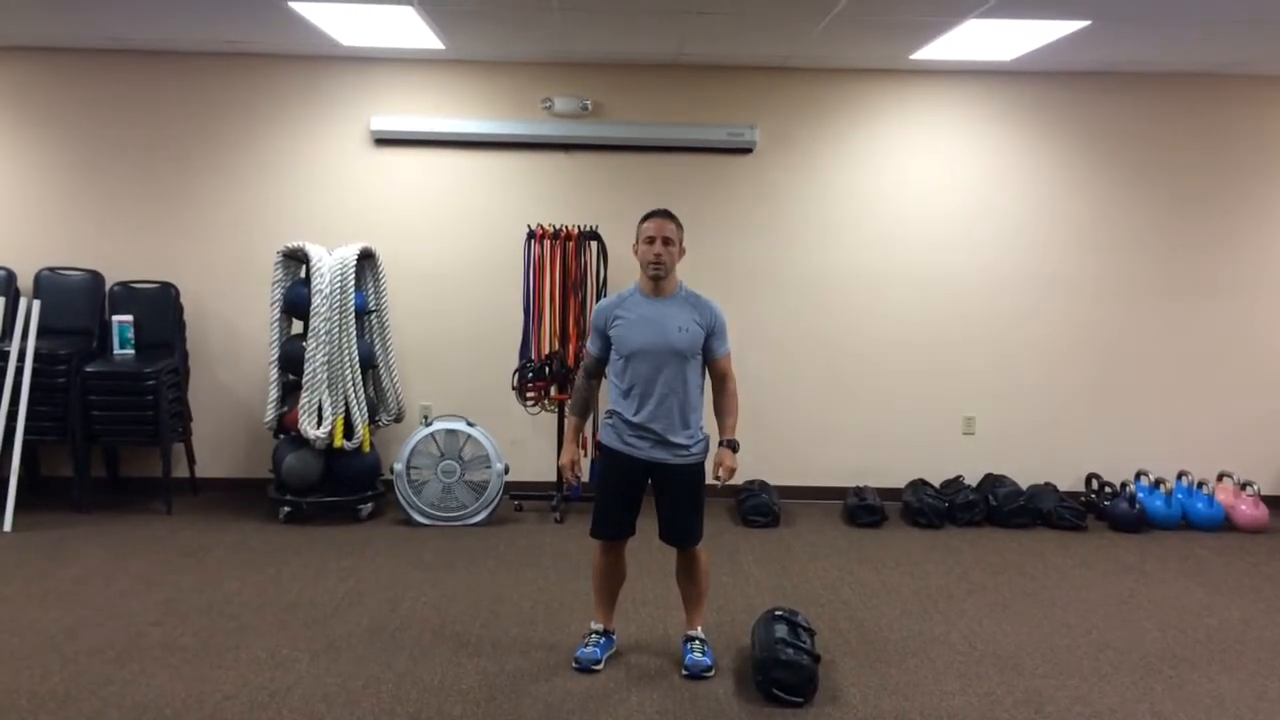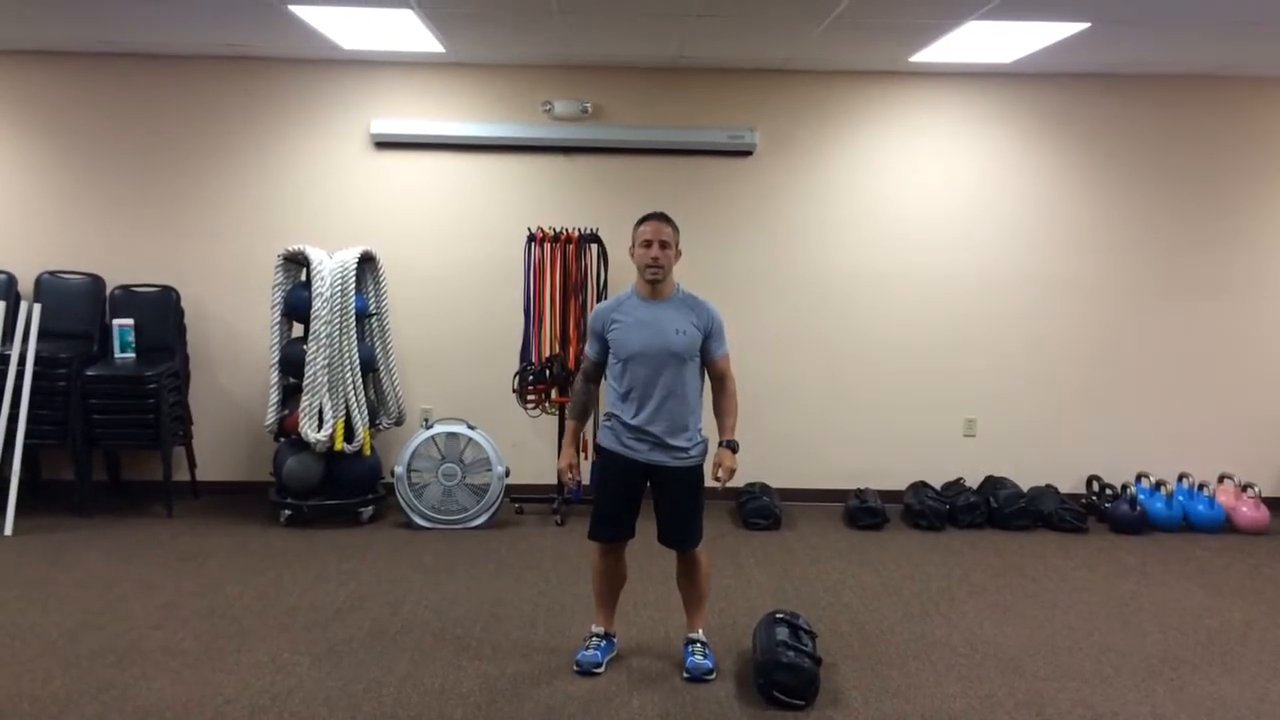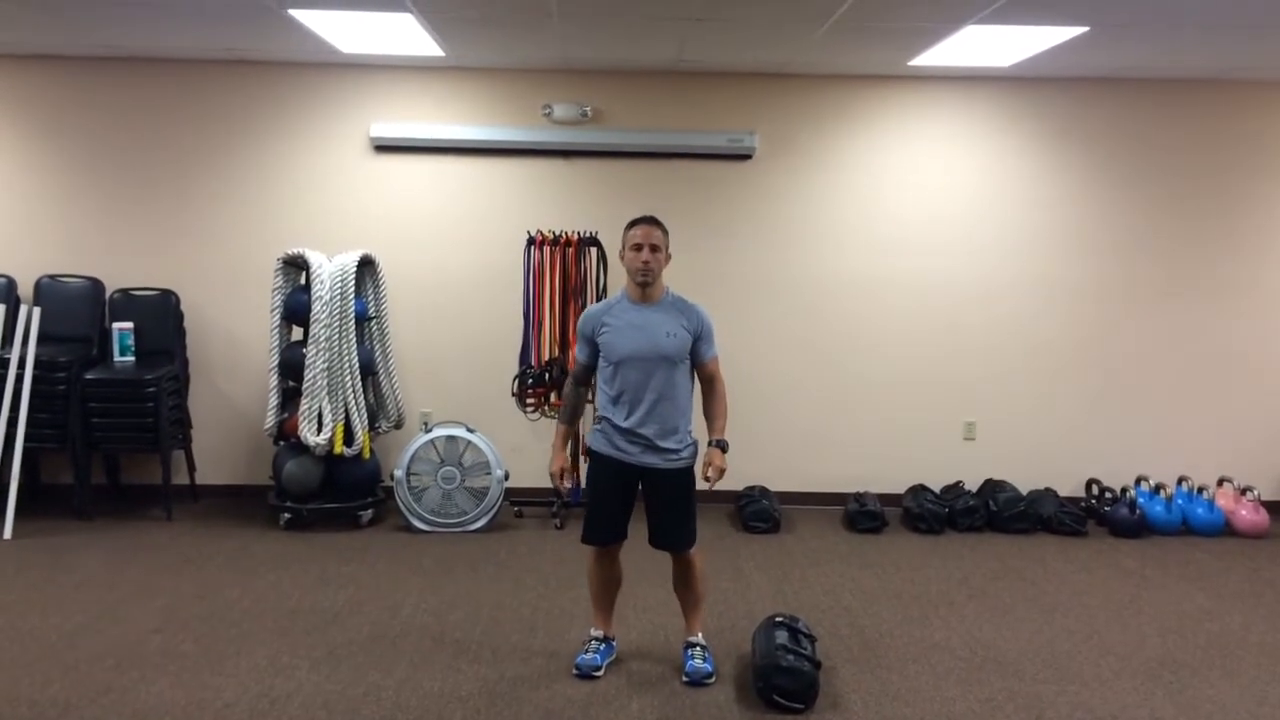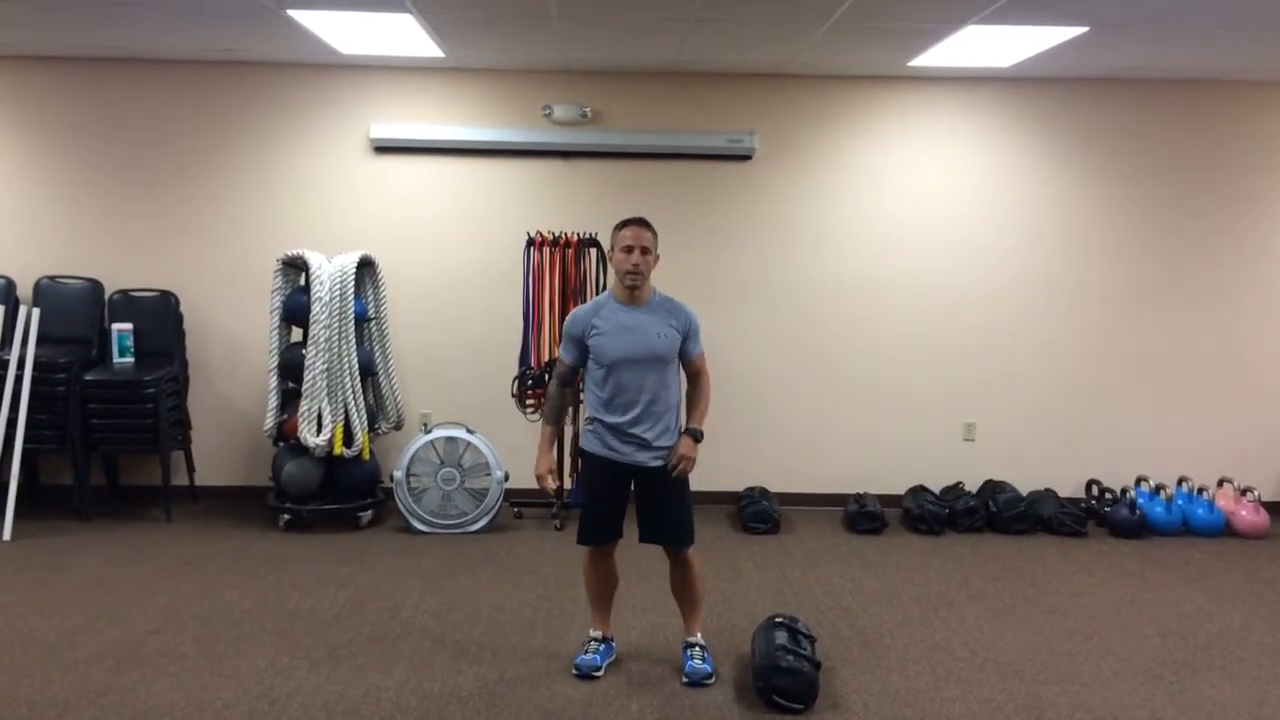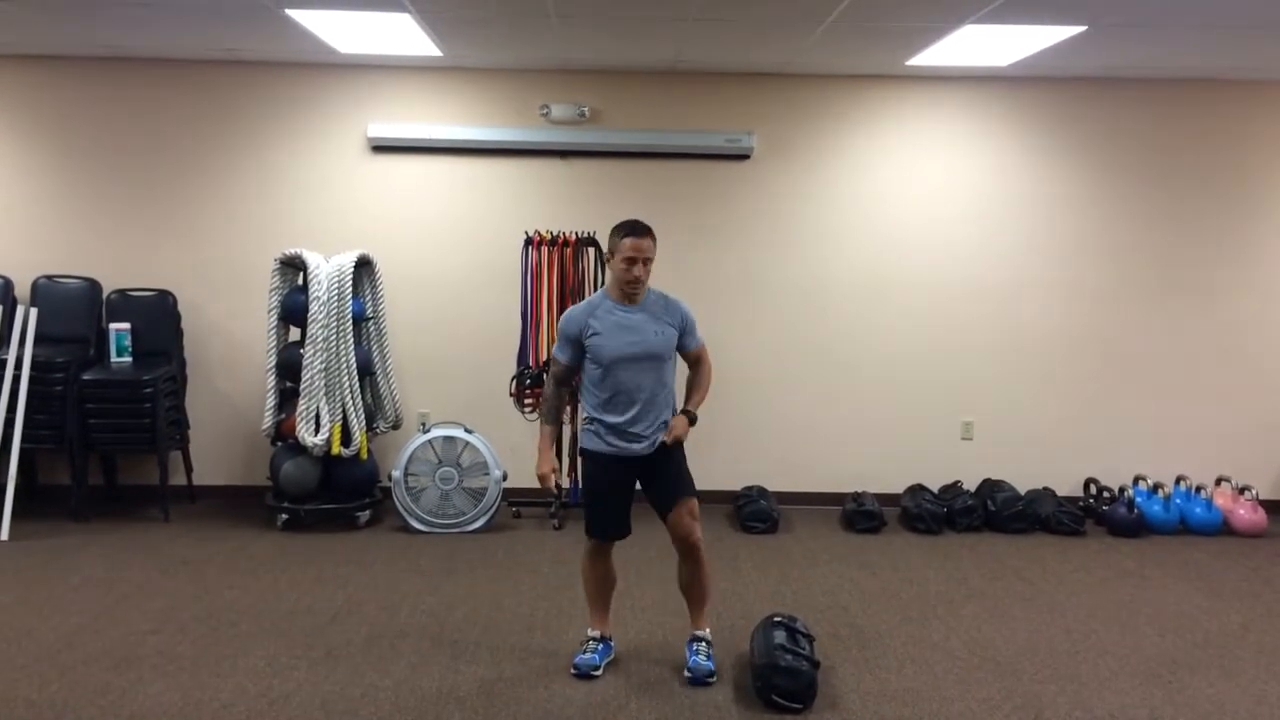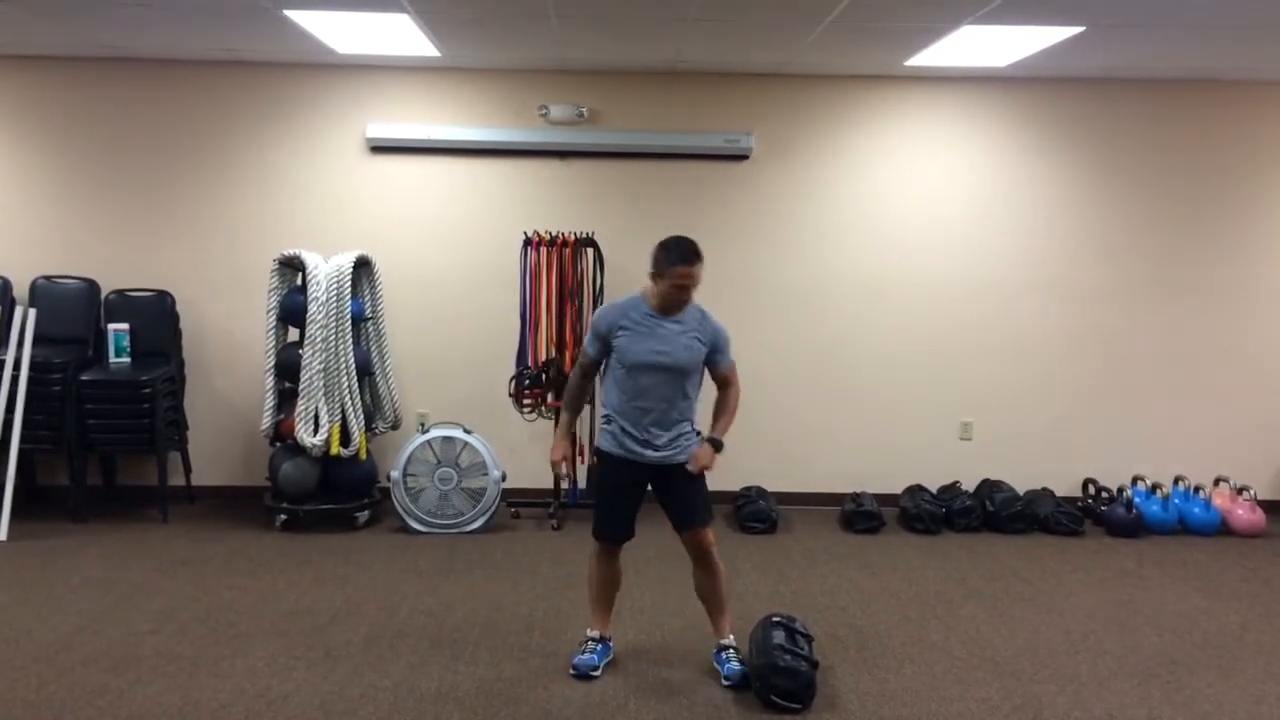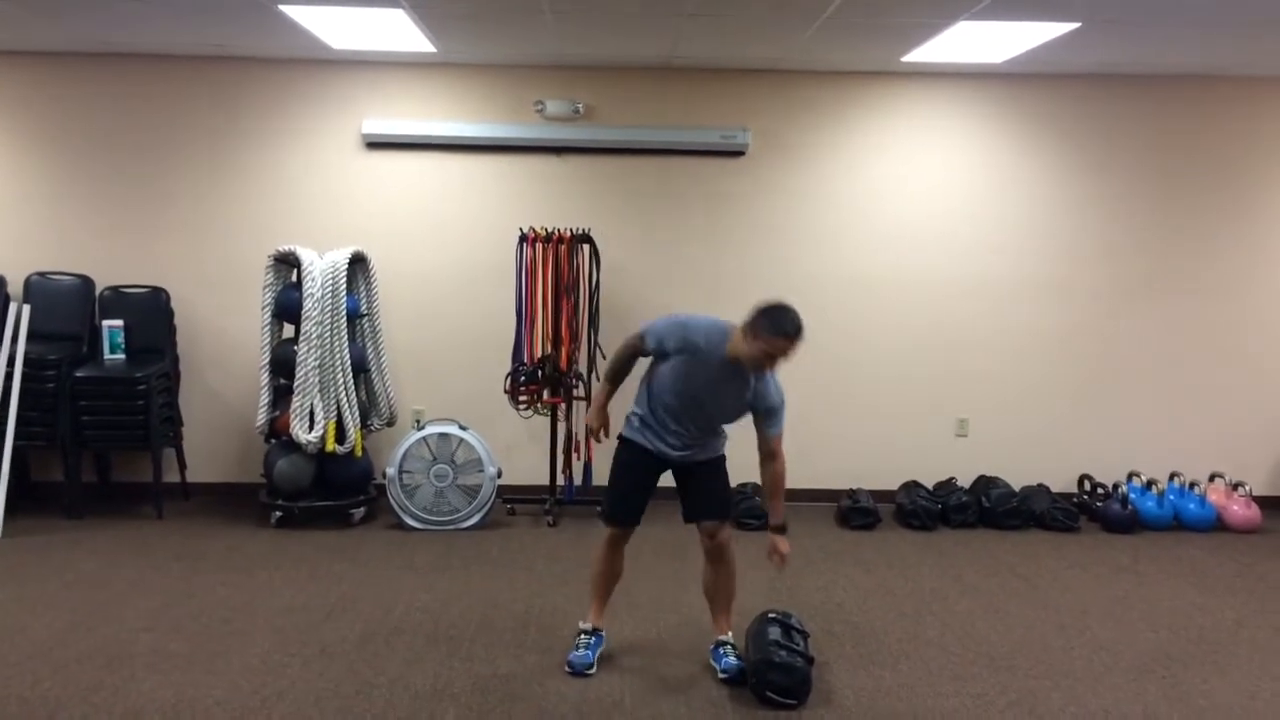
dt=0.3s
person 1, frame 1
left shoulder: (704, 313)
right shoulder: (610, 311)
left elbow: (723, 380)
right elbow: (588, 376)
left wrist: (728, 442)
right wrist: (571, 439)
left hip: (683, 452)
right hip: (620, 447)
left knee: (688, 546)
right knee: (610, 541)
left ankle: (694, 634)
right ankle: (602, 630)
person 1, frame 2
left shoulder: (702, 316)
right shoulder: (606, 315)
left elbow: (722, 382)
right elbow: (587, 380)
left wrist: (727, 443)
right wrist: (570, 442)
left hip: (681, 455)
right hip: (618, 449)
left knee: (688, 549)
right knee: (609, 544)
left ankle: (696, 636)
right ankle: (602, 633)
person 1, frame 3
left shoulder: (691, 318)
right shoulder: (596, 319)
left elbow: (712, 383)
right elbow: (577, 383)
left wrist: (717, 443)
right wrist: (560, 445)
left hip: (673, 457)
right hip: (610, 453)
left knee: (682, 551)
right knee: (604, 547)
left ankle: (695, 640)
right ankle: (602, 636)
person 1, frame 4
left shoulder: (679, 317)
right shoulder: (584, 320)
left elbow: (699, 377)
right elbow: (561, 384)
left wrist: (691, 433)
right wrist: (546, 448)
left hip: (664, 454)
right hip: (603, 453)
left knee: (680, 551)
right knee: (599, 547)
left ankle: (694, 640)
right ankle: (601, 637)
person 1, frame 5
left shoulder: (674, 313)
right shoulder: (579, 319)
left elbow: (700, 365)
right elbow: (557, 383)
left wrist: (687, 414)
right wrist: (546, 448)
left hip: (661, 444)
right hip: (603, 449)
left knee: (689, 537)
right knee: (599, 544)
left ankle: (699, 636)
right ankle: (599, 636)
person 1, frame 6
left shoulder: (709, 330)
right shoulder: (613, 317)
left elbow: (729, 389)
right elbow: (582, 375)
left wrist: (713, 441)
right wrist: (563, 432)
left hip: (679, 454)
right hip: (617, 451)
left knee: (702, 545)
right knee: (607, 545)
left ankle: (725, 643)
right ankle: (599, 638)
person 1, frame 7
left shoulder: (766, 391)
right shoulder: (686, 333)
left elbow: (771, 457)
right elbow: (630, 348)
left wrist: (777, 528)
right wrist: (600, 402)
left hip: (702, 452)
right hip: (643, 438)
left knee: (718, 539)
right knee: (616, 533)
left ankle: (723, 640)
right ankle: (591, 630)
